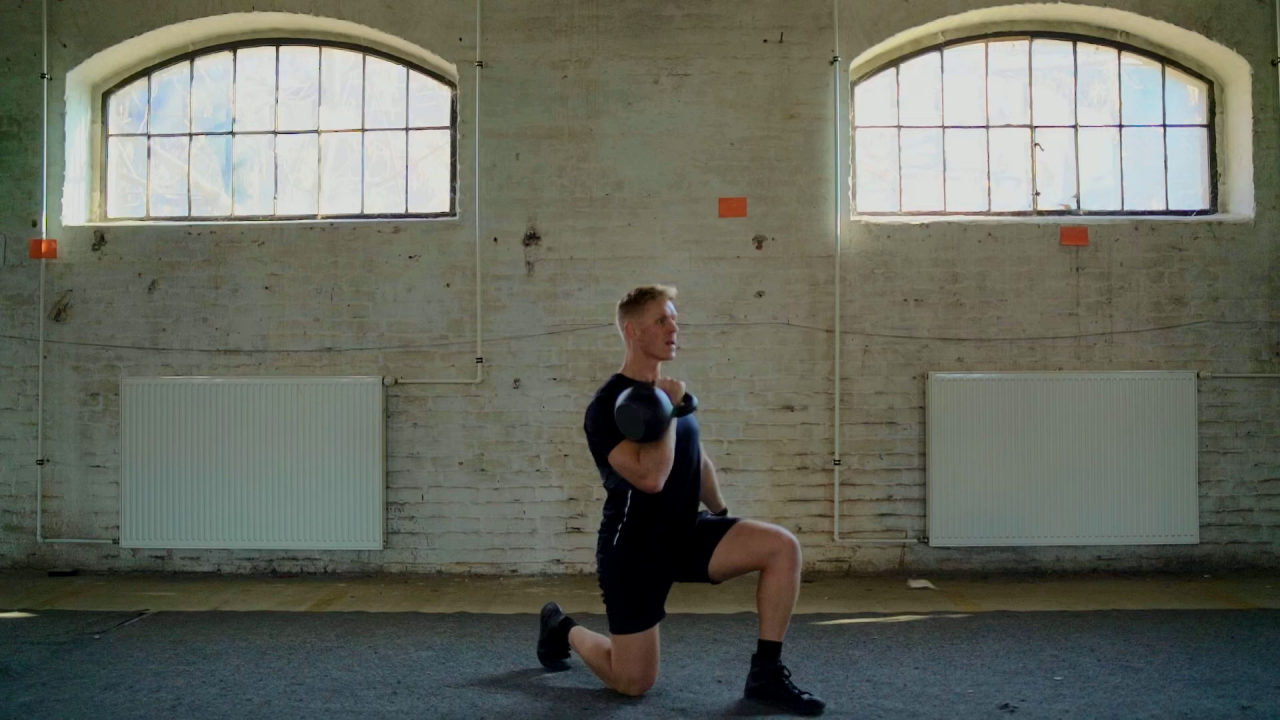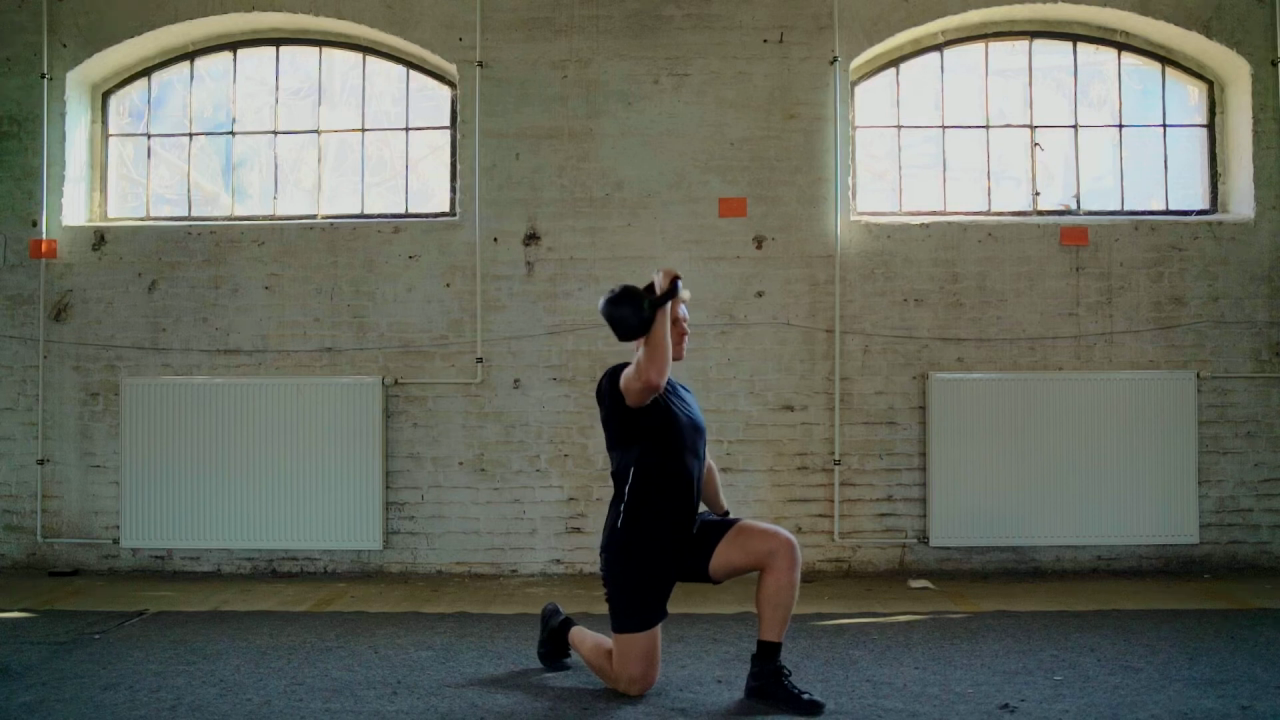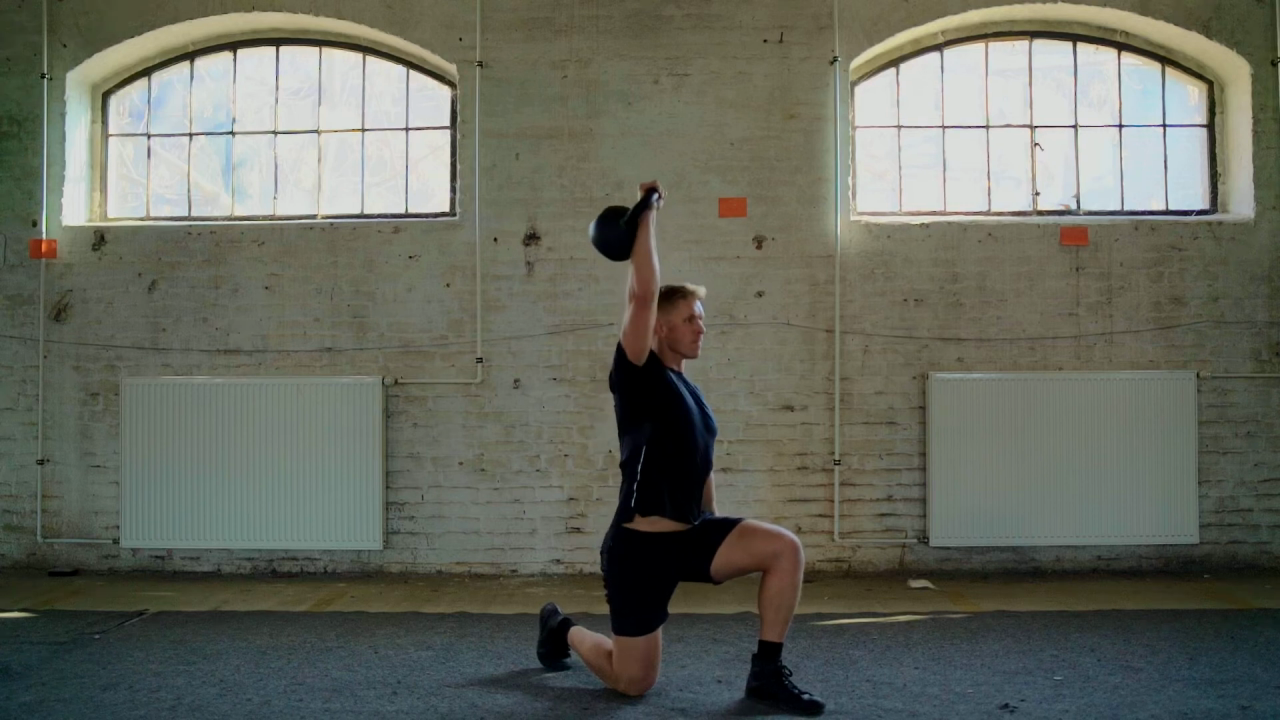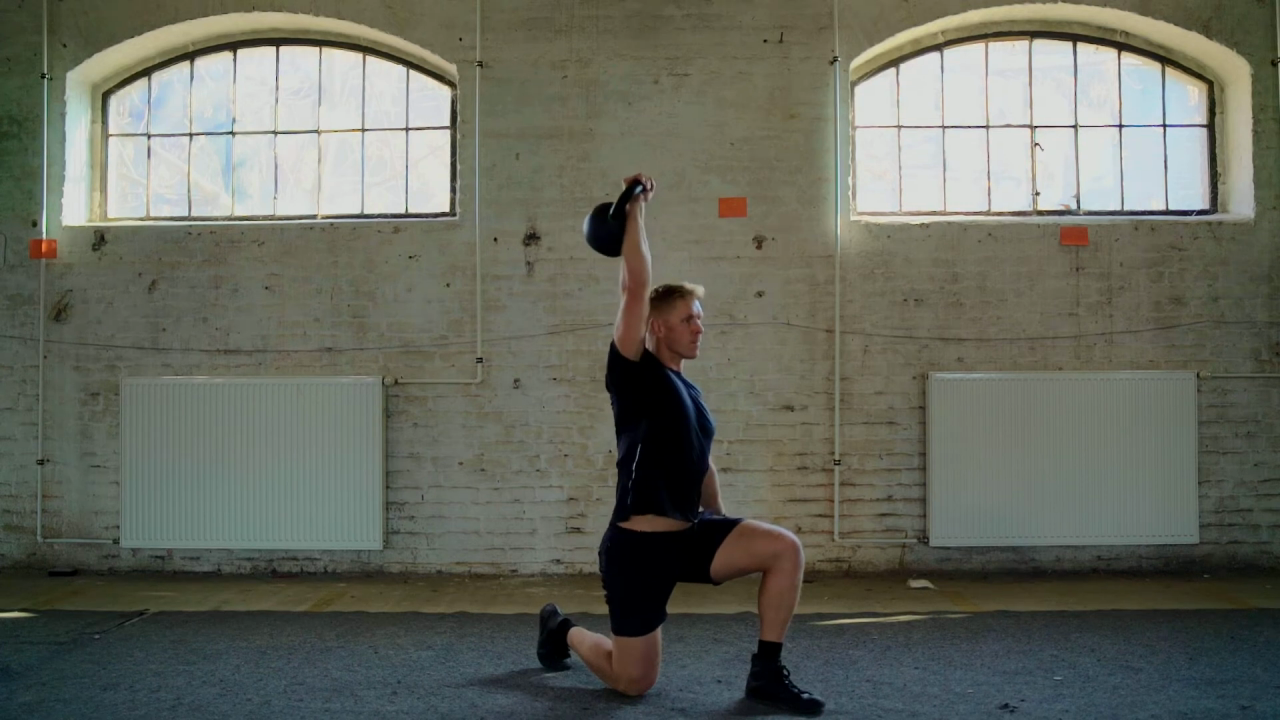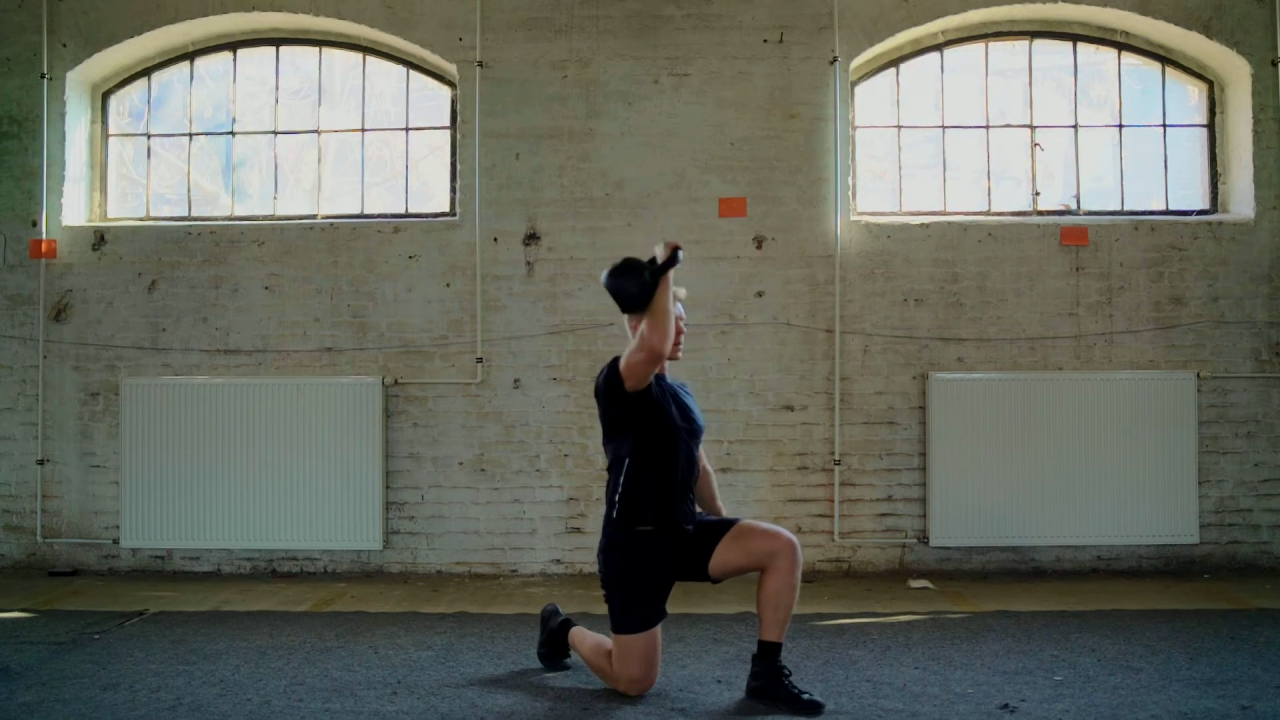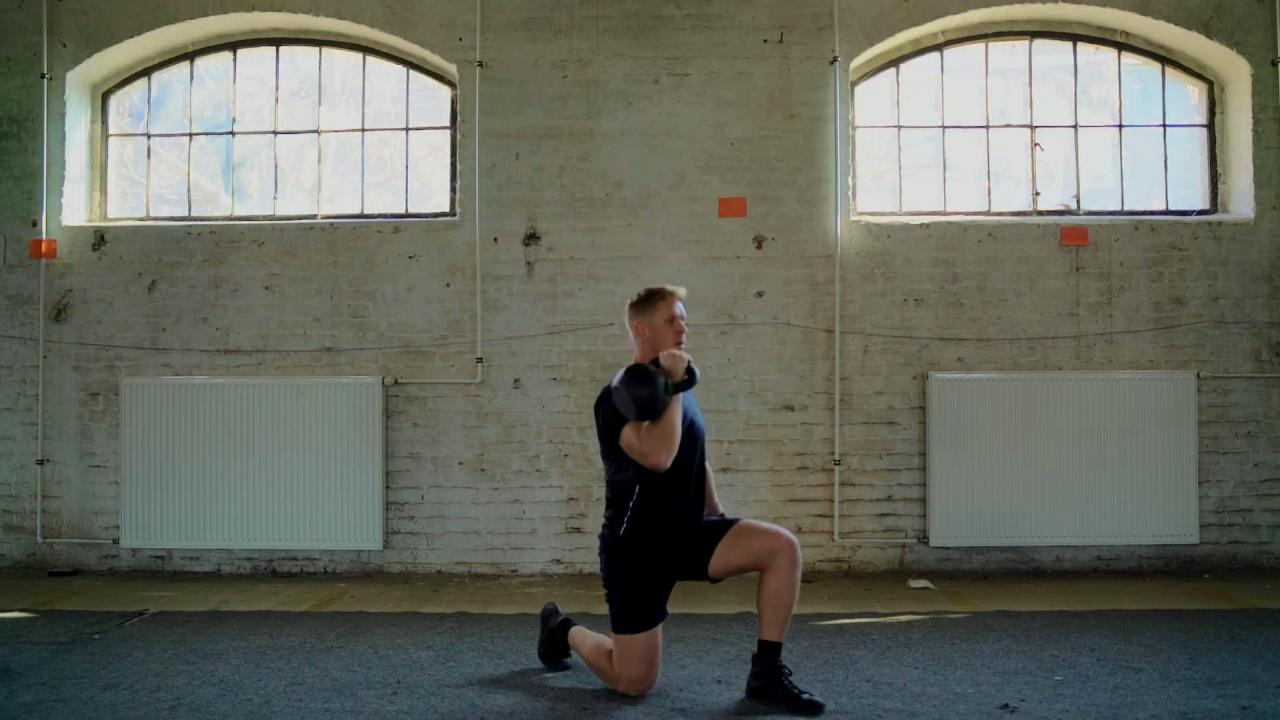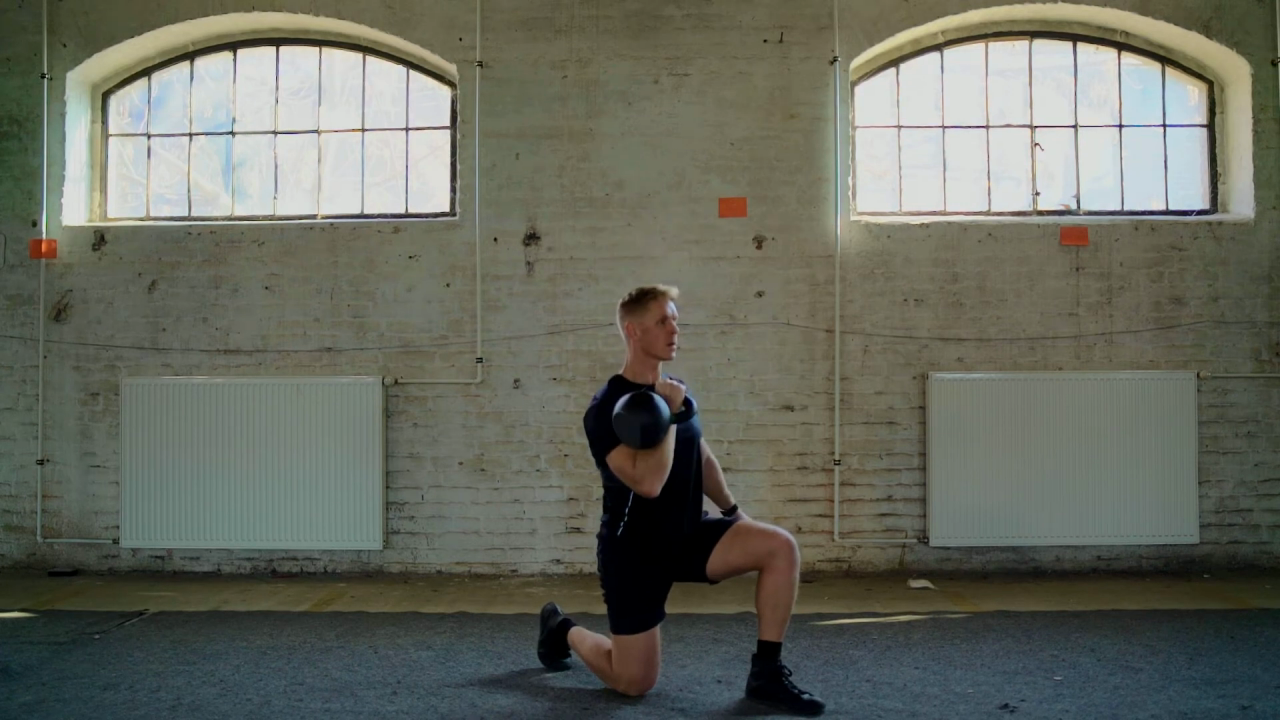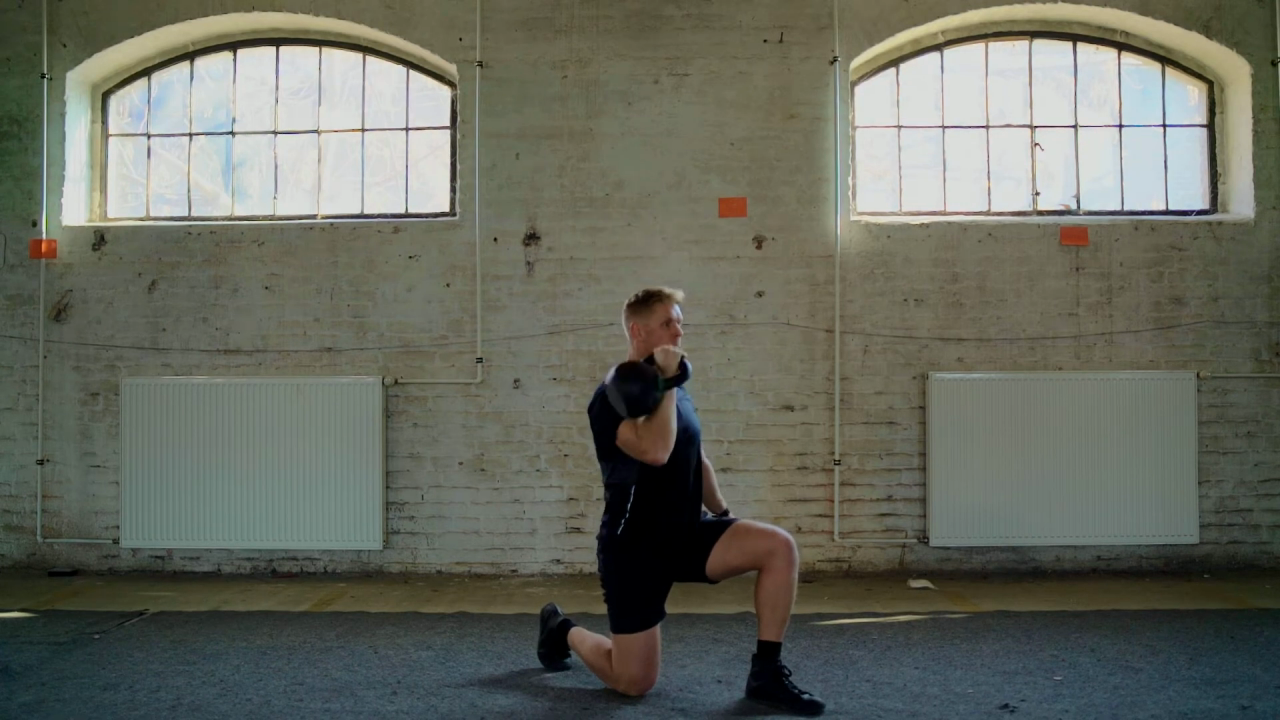
dt=0.5s
person 1, frame 1
left shoulder: (669, 390)
right shoulder: (609, 407)
right elbow: (651, 478)
left wrist: (721, 514)
right wrist: (669, 409)
left hip: (685, 534)
right hip: (634, 551)
left knee: (782, 547)
right knee: (634, 683)
left ankle: (766, 673)
right ankle: (564, 630)
person 1, frame 2
left shoulder: (682, 392)
right shoulder: (618, 383)
right elbow: (653, 377)
left wrist: (723, 518)
right wrist: (660, 302)
left hip: (687, 534)
right hip: (636, 547)
left knee: (781, 547)
right knee: (635, 681)
left ankle: (766, 674)
right ankle: (563, 629)
person 1, frame 3
left shoulder: (688, 392)
right shoulder: (637, 376)
right elbow: (642, 296)
left wrist: (714, 527)
right wrist: (646, 217)
left hip: (688, 536)
right hip: (640, 548)
left knee: (785, 549)
left ankle: (767, 672)
right ankle: (562, 630)
person 1, frame 4
left shoulder: (688, 392)
right shoulder: (633, 373)
right elbow: (635, 288)
left wrist: (722, 528)
right wrist: (634, 209)
left hip: (687, 536)
right hip: (637, 548)
left knee: (784, 549)
left ankle: (766, 673)
right ankle: (562, 630)
person 1, frame 5
left shoulder: (680, 393)
right shoulder: (618, 383)
right elbow: (654, 345)
left wrist: (724, 528)
right wrist: (664, 269)
left hip: (684, 533)
right hip: (636, 547)
left knee: (783, 546)
right knee: (634, 682)
left ankle: (766, 673)
right ankle: (562, 630)
person 1, frame 6
left shoulder: (676, 389)
right shoulder: (619, 397)
right elbow: (659, 456)
left wrist: (719, 521)
right wrist: (670, 383)
left hip: (686, 533)
right hip: (636, 547)
left knee: (782, 547)
right knee: (635, 682)
left ankle: (766, 673)
right ankle: (564, 630)
person 1, frame 7
left shoulder: (675, 390)
right shoulder: (607, 409)
left elbow: (701, 458)
right elbow: (649, 482)
left wrist: (732, 512)
right wrist: (668, 413)
left hip: (686, 534)
right hip: (634, 549)
left knee: (780, 547)
right knee: (634, 682)
left ankle: (766, 673)
right ankle: (563, 631)
person 1, frame 8
left shoulder: (676, 392)
right shoulder: (612, 399)
right elbow: (657, 453)
left wrist: (724, 516)
right wrist: (664, 378)
left hip: (685, 533)
right hip: (633, 548)
left knee: (779, 546)
right knee: (634, 682)
left ankle: (766, 673)
right ankle: (564, 631)
